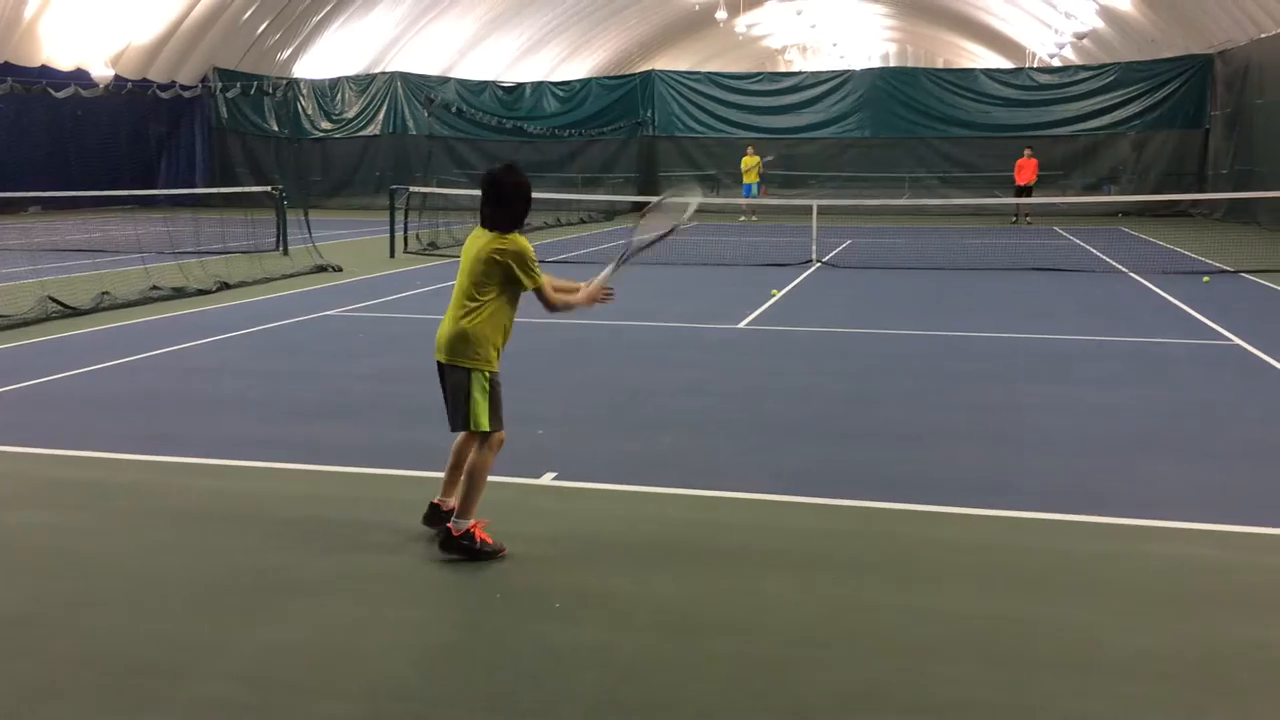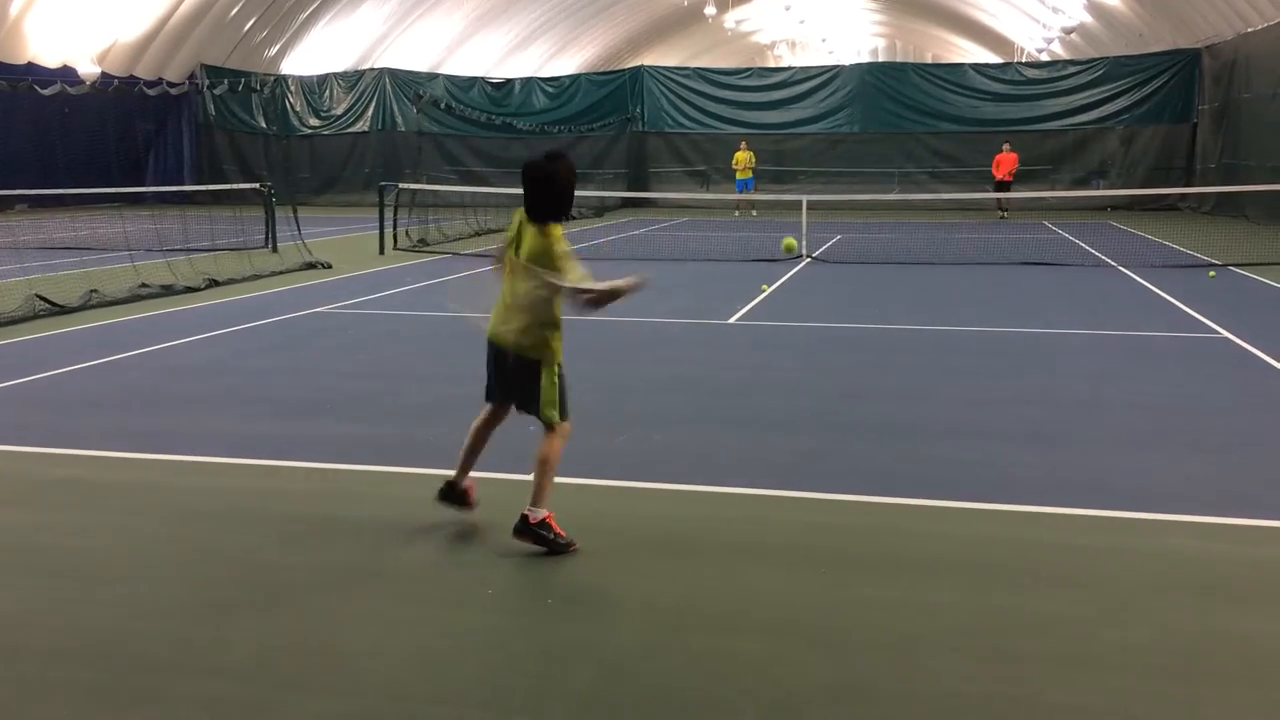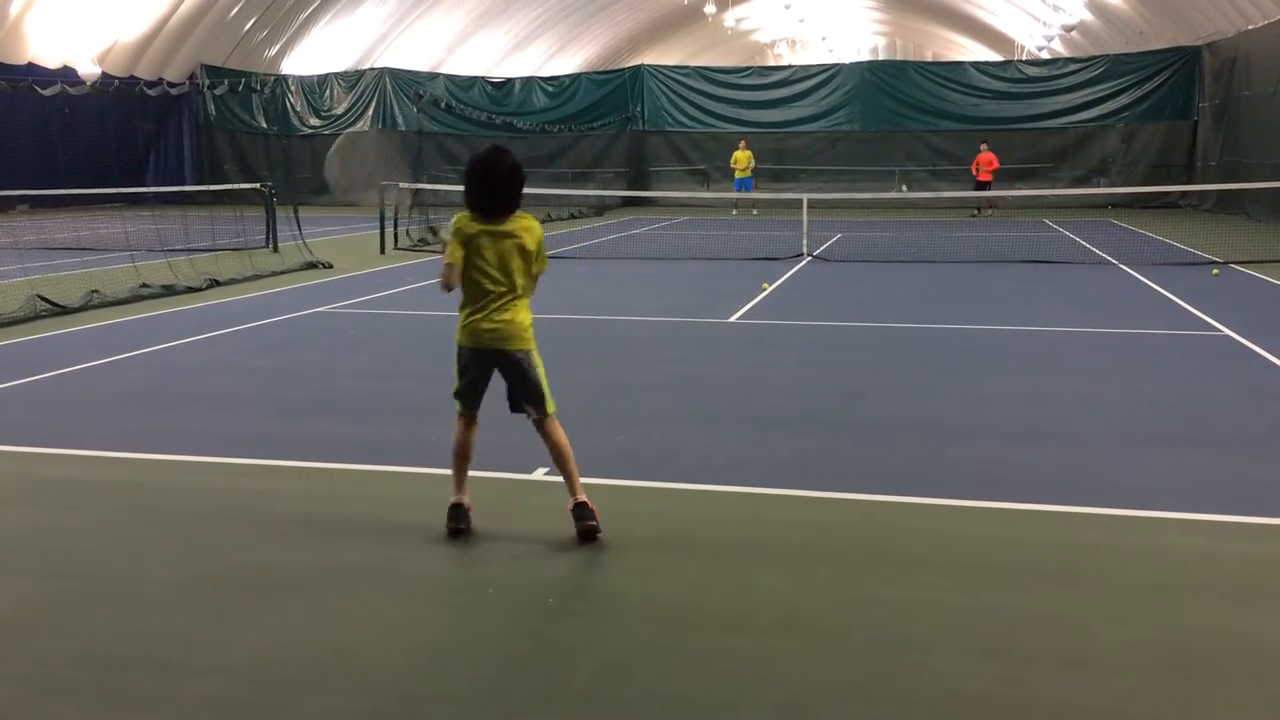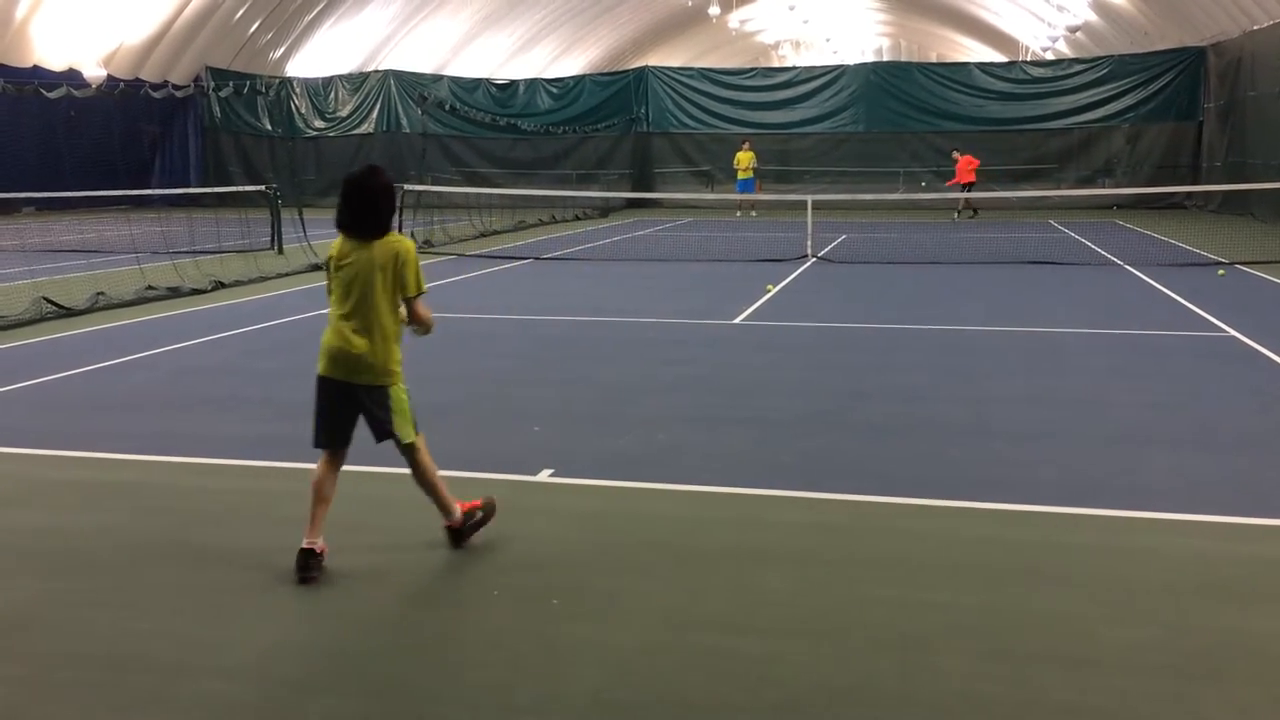
dt=0.7s
person 1, frame 1
left shoulder: (480, 237)
right shoulder: (513, 246)
left elbow: (535, 279)
right elbow: (551, 302)
left wrist: (578, 288)
right wrist: (584, 298)
left hip: (451, 345)
right hip: (473, 351)
left knee: (474, 430)
right knee: (490, 438)
left ankle: (443, 506)
right ankle: (459, 528)
person 1, frame 2
left shoulder: (521, 221)
right shoulder: (550, 242)
left elbow: (503, 262)
right elbow: (579, 294)
right wrist: (602, 294)
left hip: (503, 332)
right hip: (532, 342)
left knee: (495, 409)
right knee: (555, 428)
left ankle: (458, 483)
right ankle: (535, 518)
person 1, frame 3
left shoulder: (462, 226)
right shoulder: (531, 229)
left elbow: (448, 282)
left wrist: (453, 269)
left hip: (473, 337)
right hip: (515, 337)
left knee: (466, 419)
right knee: (547, 422)
left ankle: (459, 505)
right ankle: (580, 504)
person 1, frame 4
left shoulder: (337, 249)
right shoulder: (399, 248)
right elbow: (418, 316)
right wrist: (425, 323)
left hip: (333, 364)
right hip: (377, 366)
left knee: (331, 455)
right knee: (411, 447)
left ankle: (311, 546)
right ankle: (456, 518)
